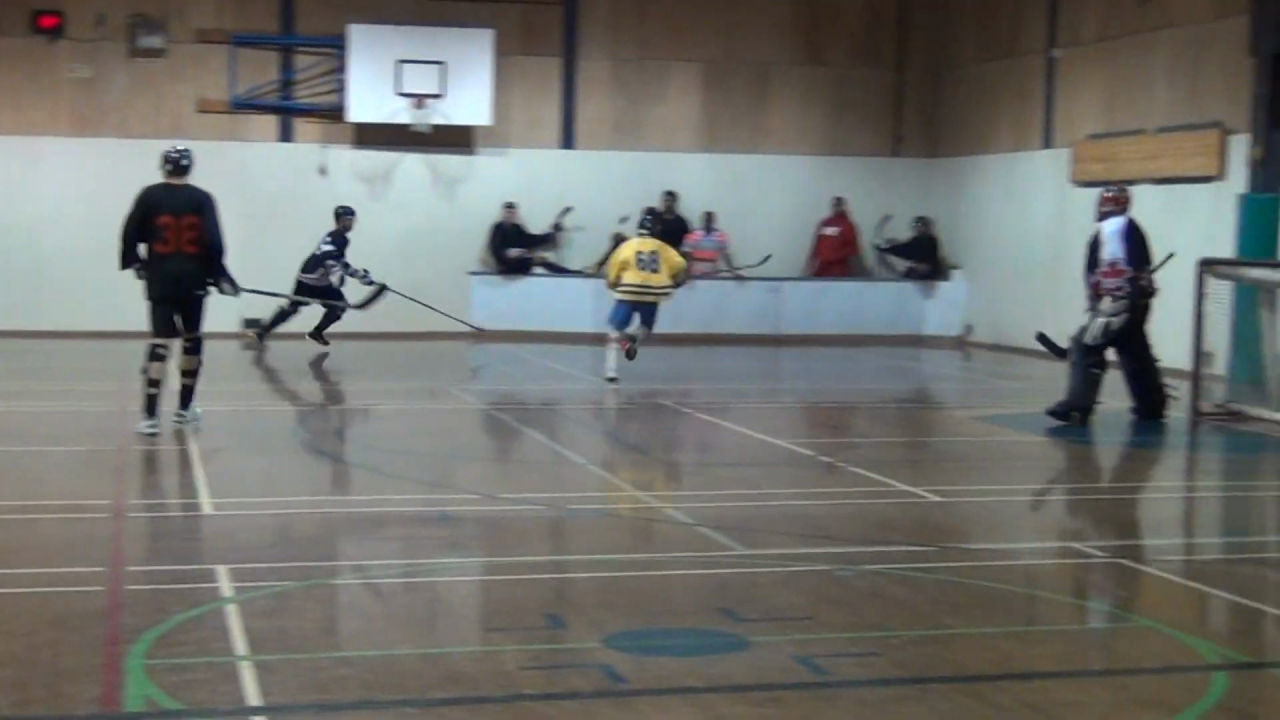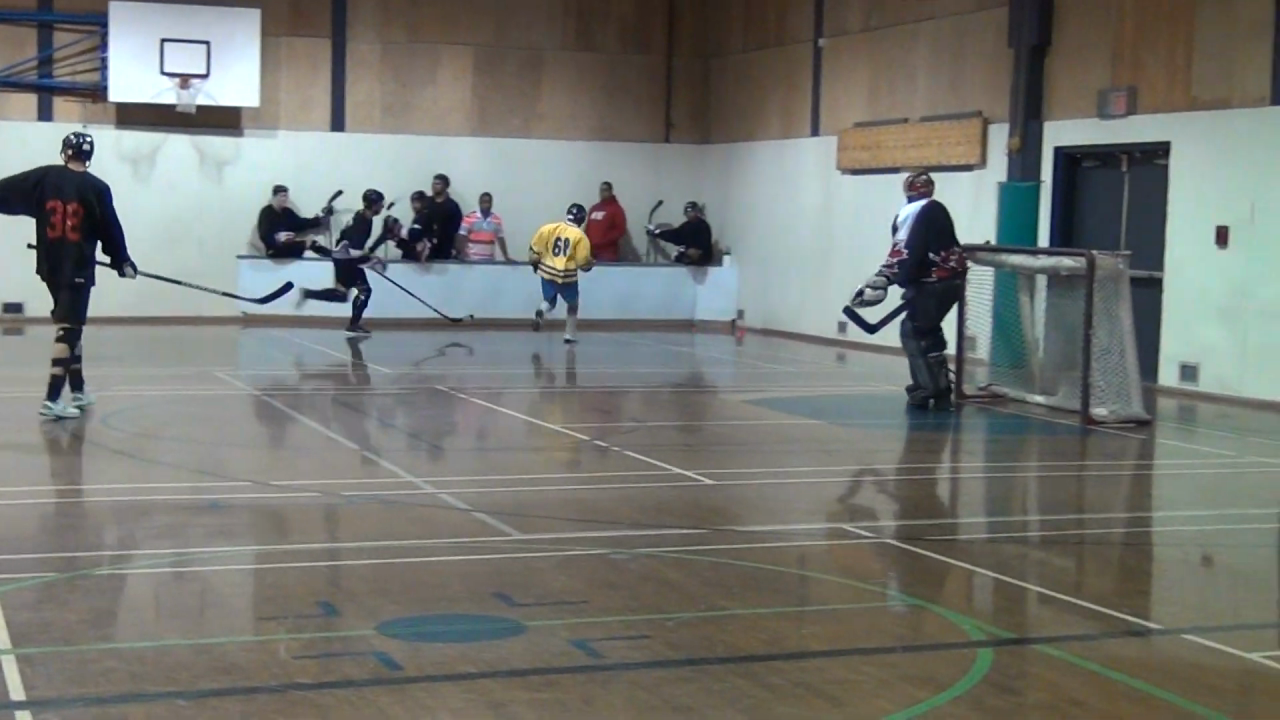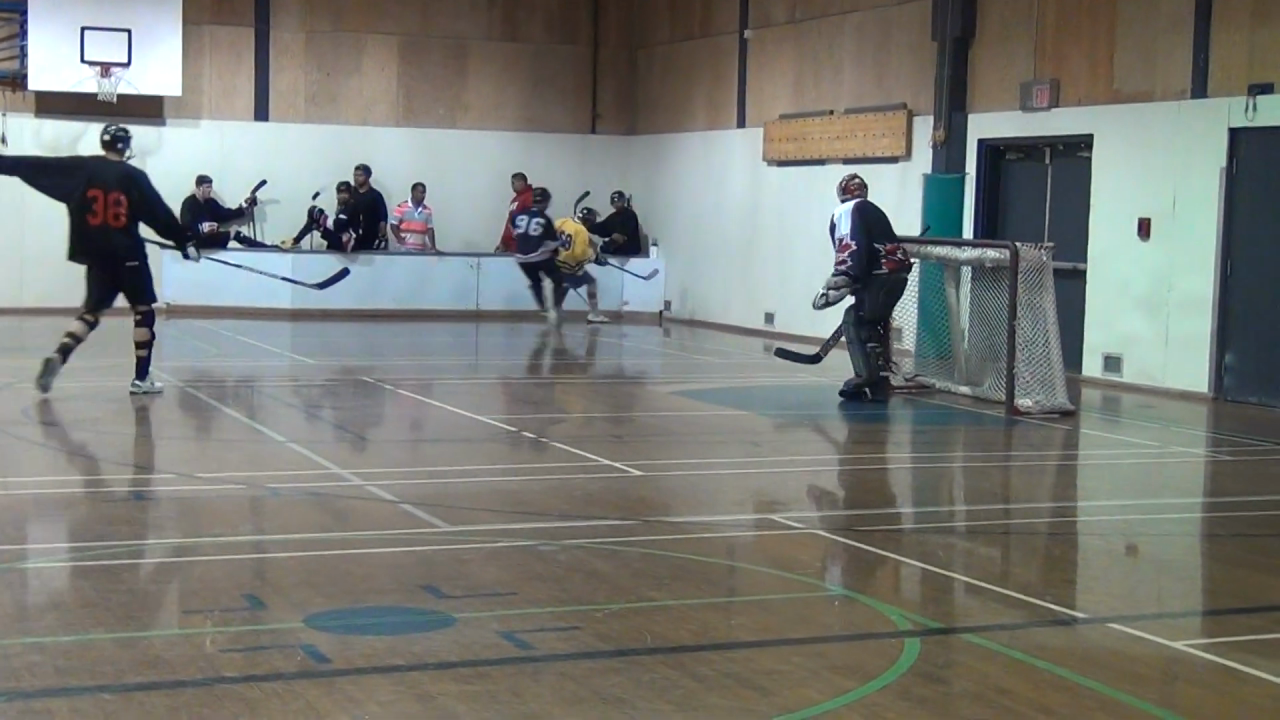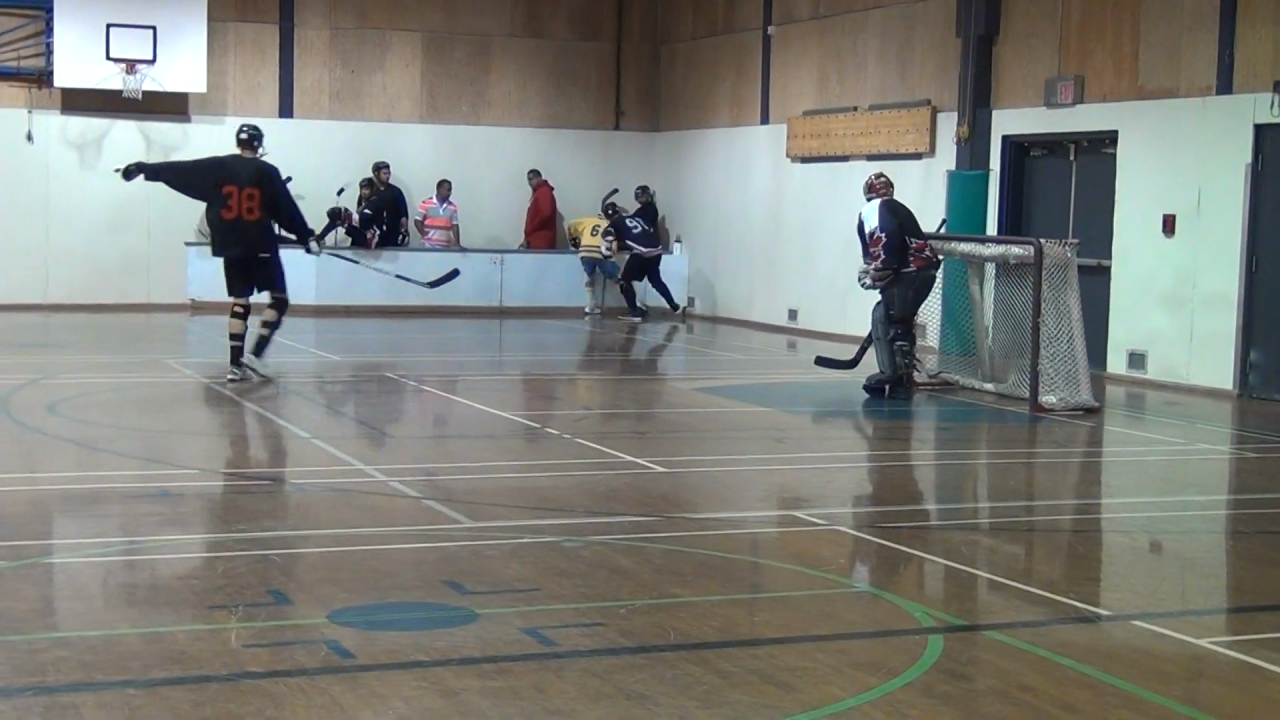
dt=0.7s
person 1, frame 1
left shoulder: (150, 195)
right shoulder: (202, 199)
left elbow: (130, 235)
right elbow: (212, 242)
left wrist: (134, 261)
right wrist: (220, 275)
left hip: (161, 280)
right hip: (193, 280)
left knee: (159, 343)
right knee: (192, 339)
left ankle: (150, 417)
right ankle: (185, 407)
person 1, frame 2
left shoulder: (45, 176)
right shoulder: (97, 188)
right elbow: (110, 229)
right wrist: (122, 261)
left hip: (51, 264)
right hip: (77, 267)
left knee: (65, 325)
right knee: (69, 329)
left ankle: (78, 391)
right ankle: (52, 400)
person 1, frame 3
left shoulder: (81, 168)
right shoulder: (134, 177)
left elbow: (40, 166)
right elbow: (160, 214)
right wrist: (184, 241)
left hip: (97, 255)
right hip: (128, 254)
left knee: (90, 312)
right knee: (143, 311)
left ankle: (56, 358)
right ankle: (141, 378)
person 1, frame 4
left shoulder: (218, 167)
right shoulder: (267, 172)
left elbow: (180, 169)
right elbow: (286, 208)
left wrist: (144, 168)
right wrist: (307, 237)
left hip: (232, 245)
right hip: (260, 246)
left knee: (240, 302)
right knee: (279, 300)
left ankle: (237, 365)
right ankle: (254, 356)
person 2, frame 1
left shoulder: (1111, 228)
right shoulder: (1129, 227)
left elbow: (1116, 272)
left wrist: (1111, 308)
left hip: (1119, 303)
right hip: (1135, 301)
left knee: (1087, 348)
right knee: (1135, 352)
left ankle: (1077, 405)
right ankle: (1152, 404)
person 2, frame 2
left shoulder: (912, 213)
right shoulder: (938, 210)
left elbow: (902, 254)
left wrist: (876, 285)
left hip: (932, 284)
right hip: (949, 280)
left knee: (917, 333)
right knee: (926, 331)
left ankle: (934, 391)
right ankle: (932, 385)
person 2, frame 3
left shoulder: (847, 211)
right shoulder: (872, 211)
left elbow: (849, 248)
left wrist: (837, 283)
left hip: (881, 276)
right hip: (895, 273)
left knee: (856, 322)
right knee: (871, 324)
left ankle: (869, 380)
right ankle: (877, 381)
person 2, frame 4
left shoulder: (873, 209)
right shoulder: (897, 209)
left elbow: (884, 238)
left wrist: (879, 272)
right wrist: (872, 271)
left hip: (909, 274)
right hip: (921, 271)
left knee: (885, 319)
right knee: (898, 321)
left ankle: (892, 375)
right ankle: (901, 379)
